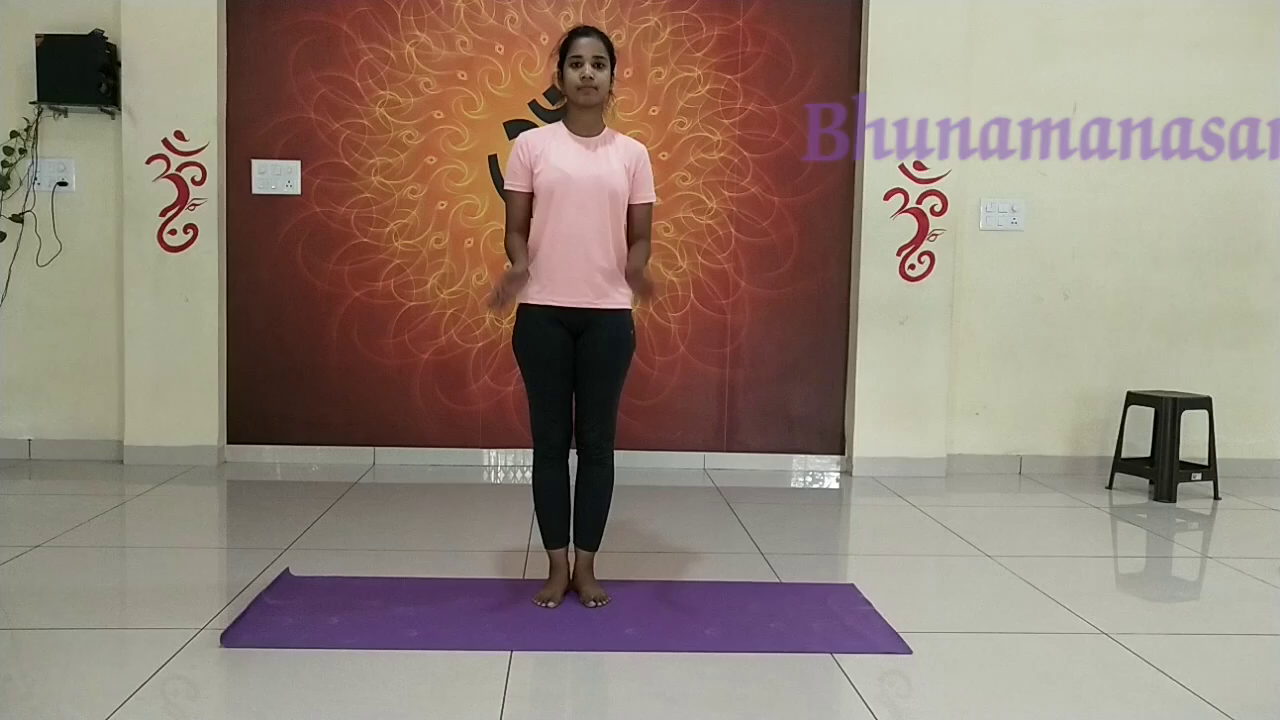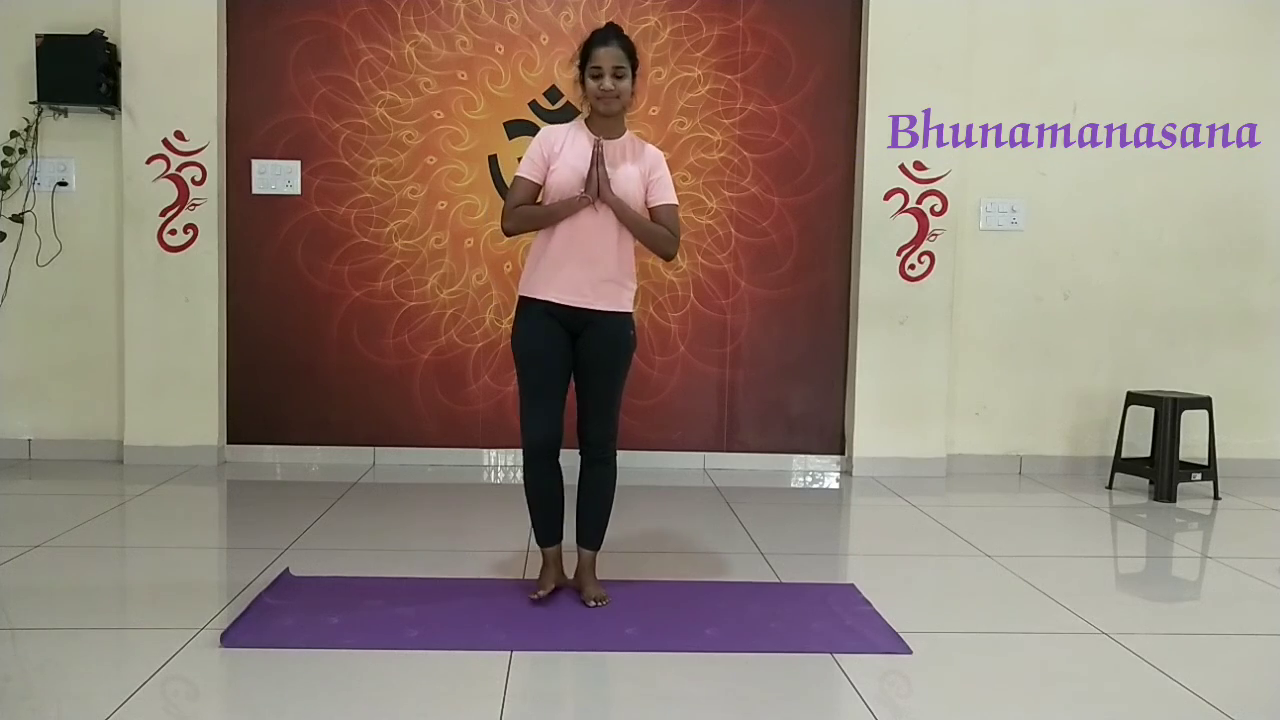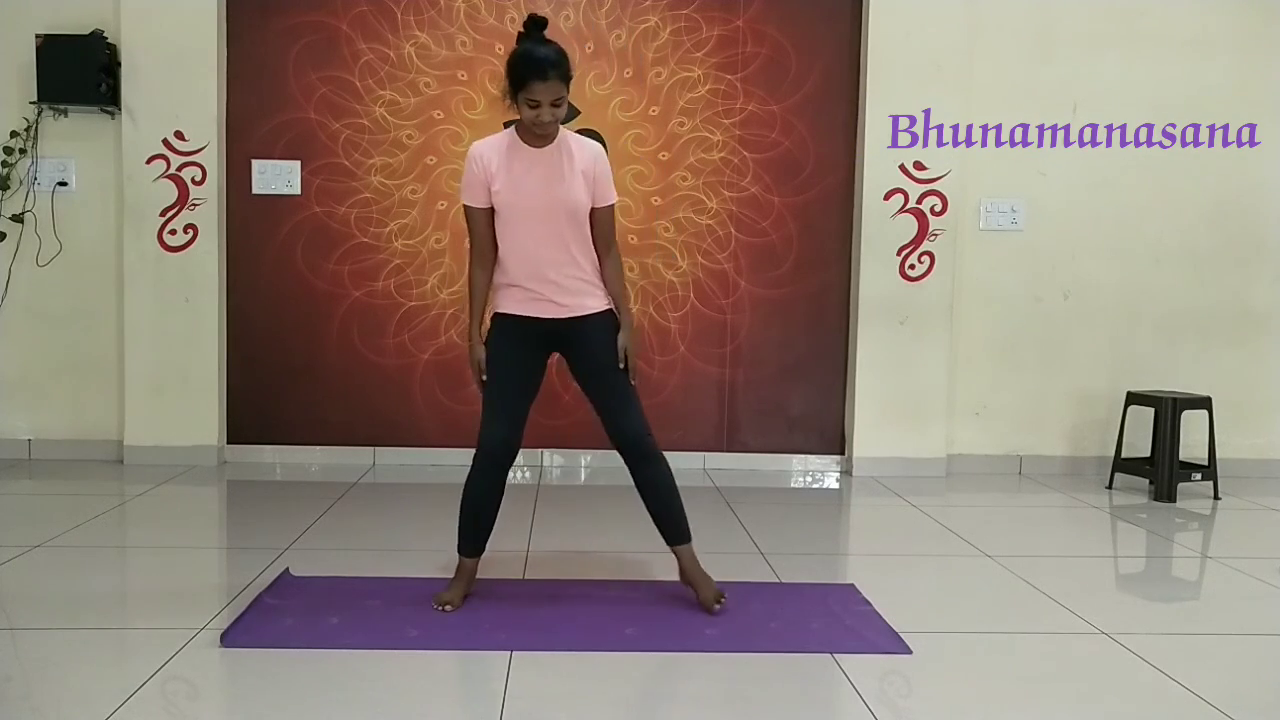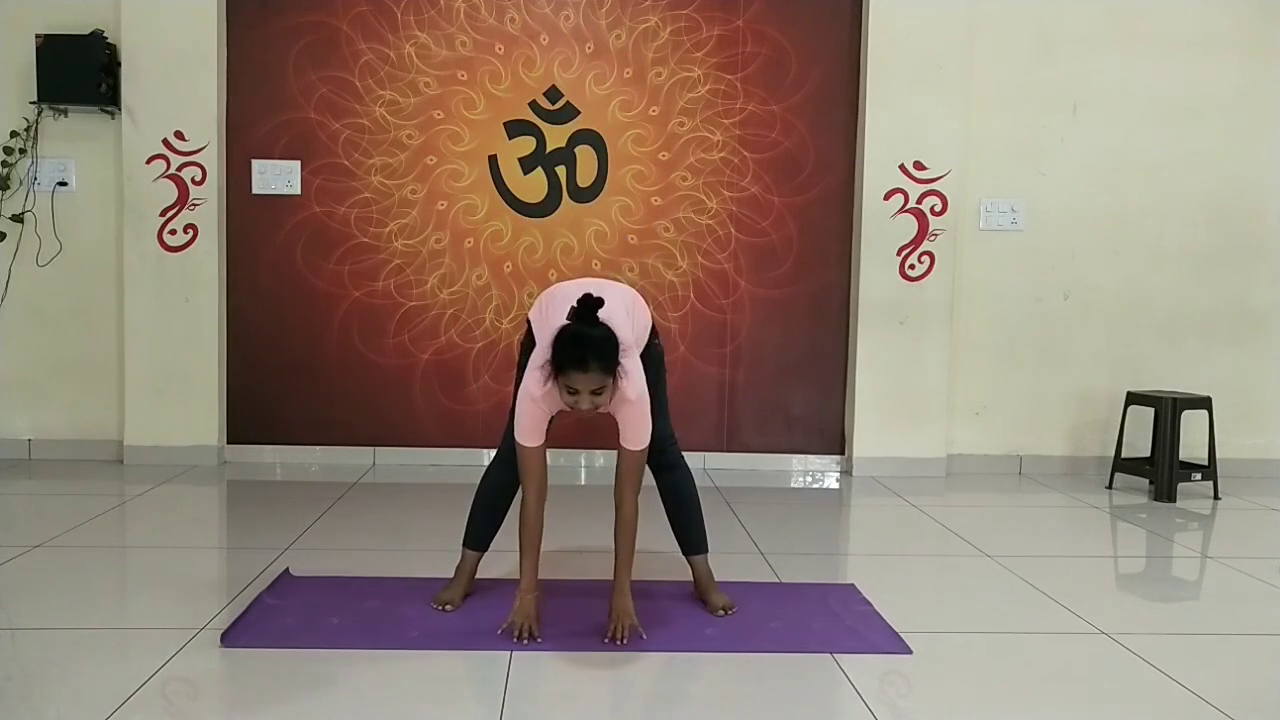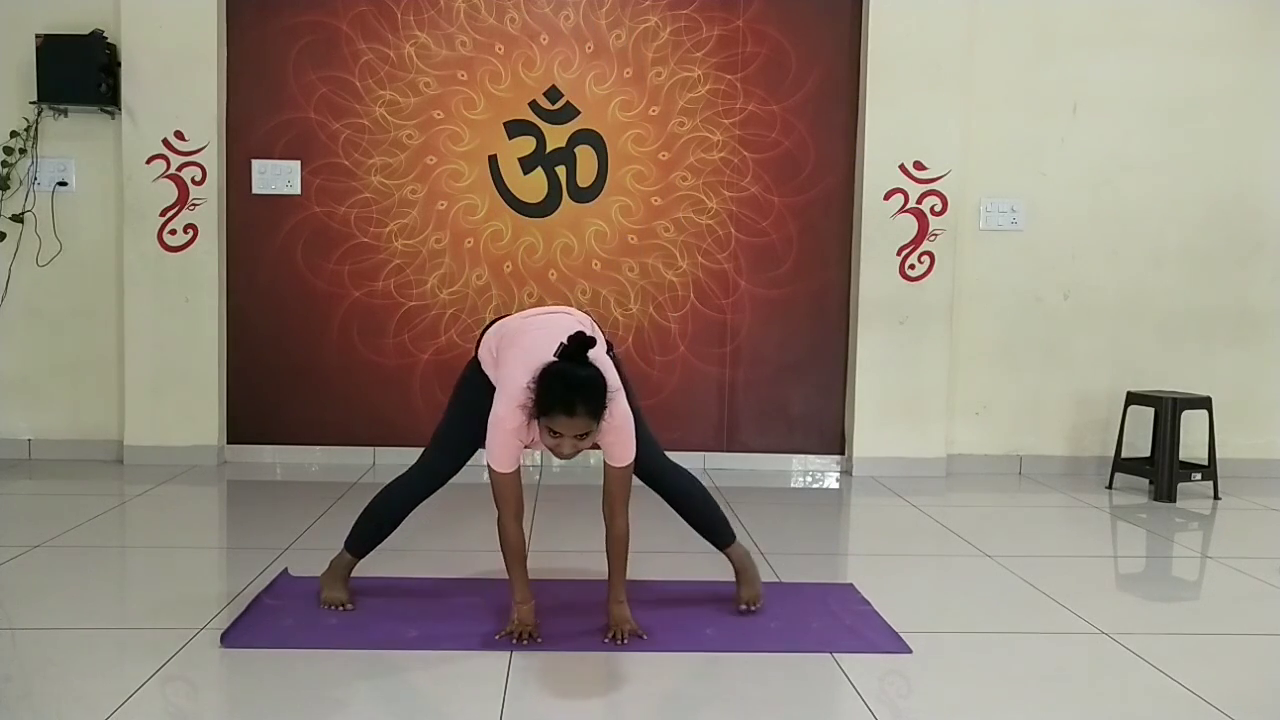
dt=1s
person 1, frame 1
left shoulder: (632, 153)
right shoulder: (531, 145)
left elbow: (640, 237)
right elbow: (516, 229)
left wrist: (637, 265)
right wrist: (517, 264)
left hip: (608, 314)
right hip: (543, 312)
left knee: (596, 440)
right knee: (550, 440)
left ankle: (586, 565)
right ankle: (558, 565)
person 1, frame 2
left shoulder: (649, 159)
right shoulder: (551, 141)
left elbow: (669, 244)
right elbow: (511, 219)
left wrist: (613, 200)
right wrist: (580, 199)
left hip: (608, 316)
right hip: (543, 309)
left knee: (598, 442)
right knee: (540, 438)
left ankle: (587, 566)
right ankle: (551, 562)
person 1, frame 3
left shoulder: (589, 157)
right shoulder: (485, 158)
left elbow: (606, 247)
right elbow: (482, 254)
left wrist: (625, 322)
right wrist: (475, 333)
left hip: (589, 318)
right hip: (515, 322)
left knee: (635, 439)
right knee: (494, 448)
left ankle: (689, 563)
right ankle: (466, 572)
person 1, frame 4
left shoulder: (631, 387)
right shoulder: (537, 385)
left elbow: (627, 497)
right elbow: (533, 495)
left wrist: (622, 593)
right wrist: (527, 591)
left hip: (635, 322)
right hip: (549, 315)
left knee: (663, 452)
right knee: (512, 455)
left ankle: (703, 576)
right ankle: (465, 572)
person 1, frame 5
left shoulder: (615, 411)
right shoulder: (510, 412)
left elbow: (617, 512)
right elbow: (510, 516)
left wrist: (618, 601)
right wrist: (523, 602)
right hip: (498, 349)
left knee: (656, 467)
right knee: (429, 473)
left ankle: (739, 559)
right ankle: (340, 566)
